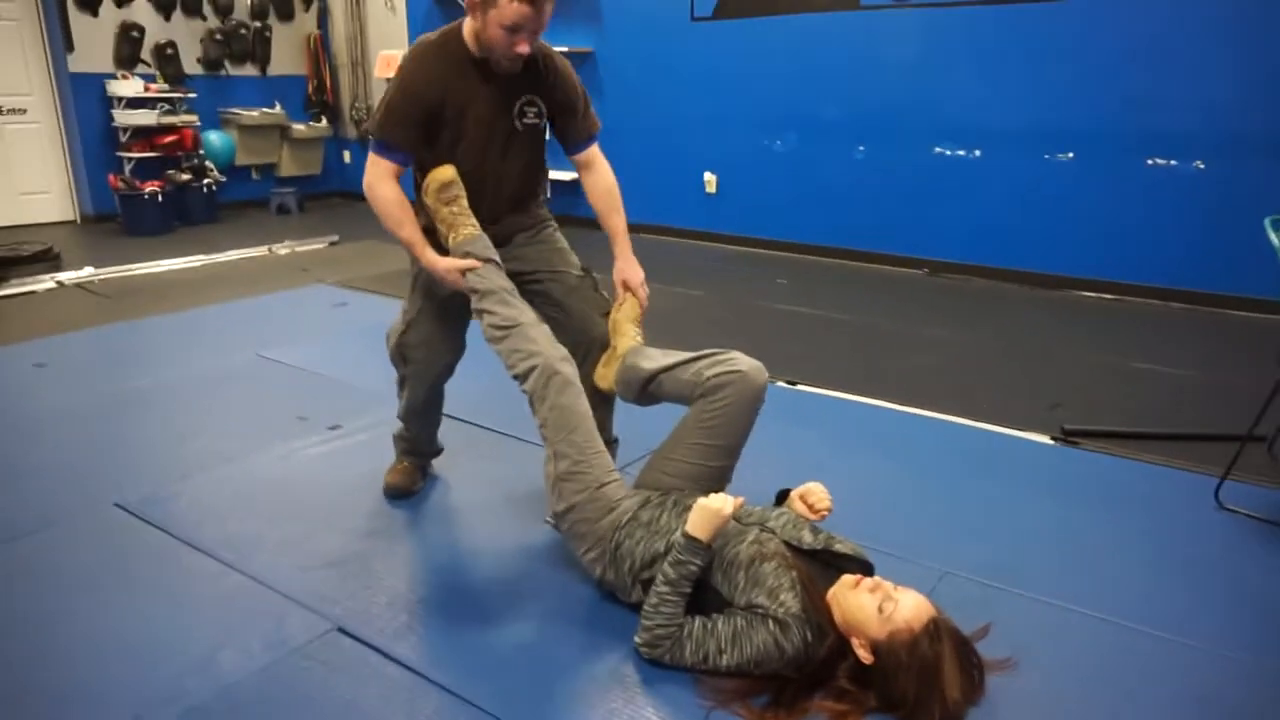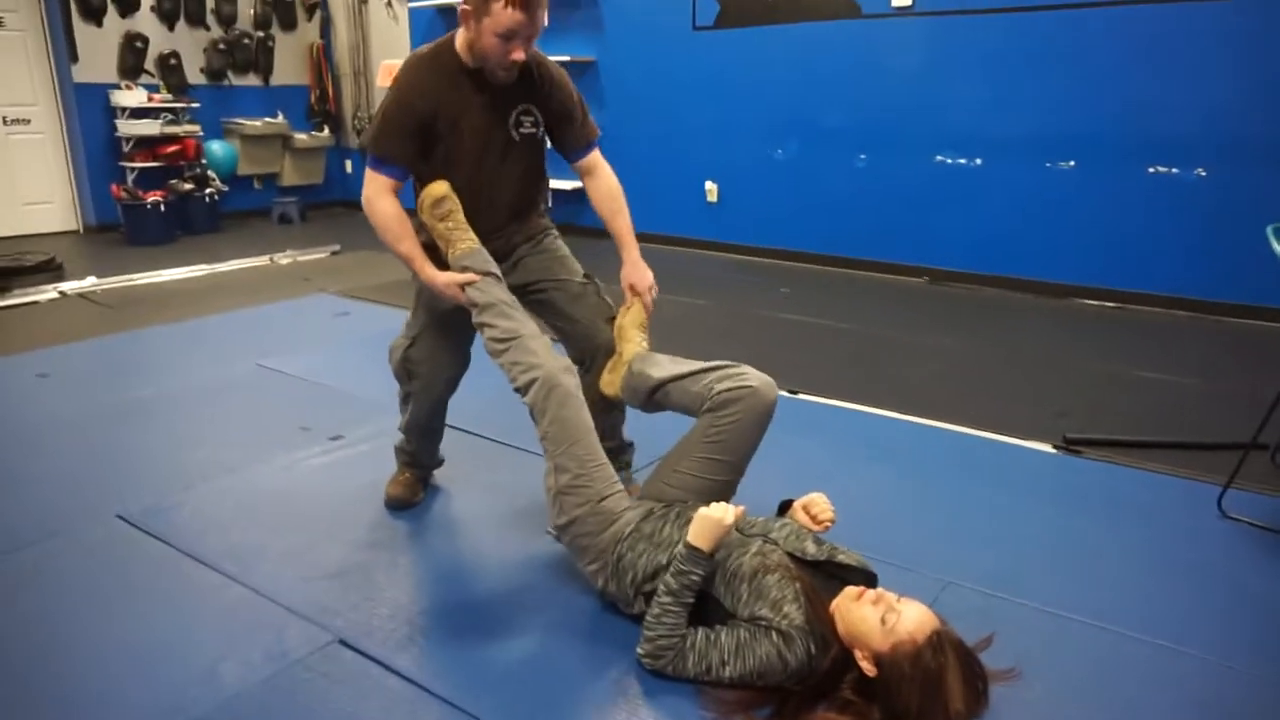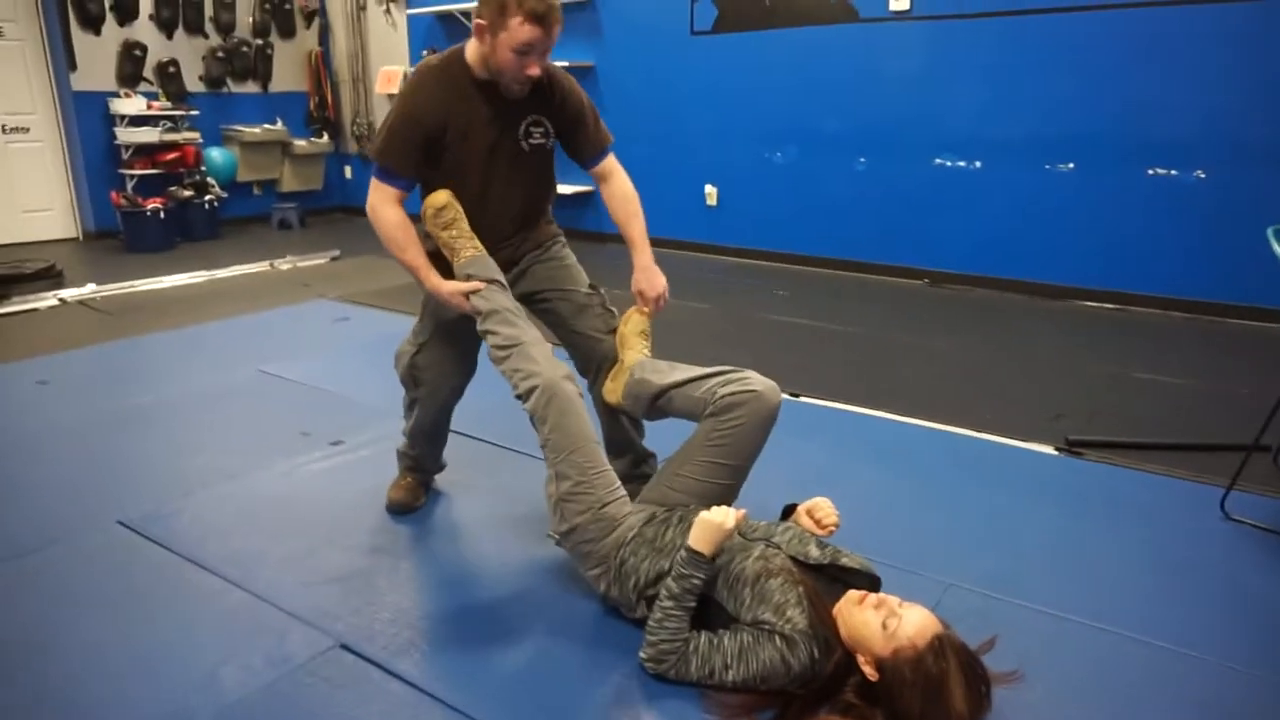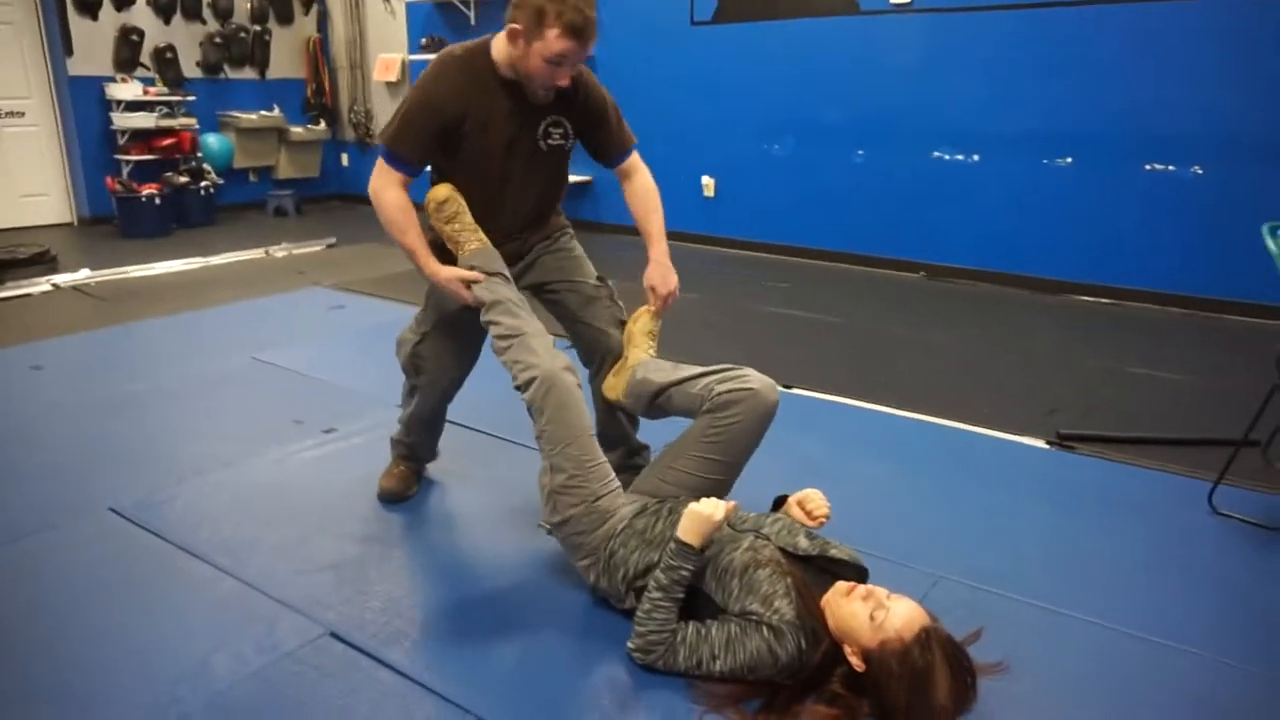
dt=0.1s
person 1, frame 1
left shoulder: (784, 636)
right shoulder: (846, 566)
left elbow: (657, 641)
left wrist: (694, 540)
right wrist: (792, 504)
left hip: (620, 534)
right hip: (667, 505)
left knee: (550, 372)
right knee: (740, 376)
left ankle: (469, 242)
right ankle: (627, 362)
person 1, frame 2
left shoulder: (787, 648)
right shoulder: (850, 576)
left elbow: (659, 653)
left wrist: (694, 550)
right wrist: (794, 513)
left hip: (621, 548)
right hip: (667, 517)
left knee: (551, 381)
right knee: (749, 391)
left ankle: (468, 254)
right ankle: (632, 371)
person 1, frame 3
left shoulder: (790, 652)
right shoulder: (854, 578)
left elbow: (662, 657)
left wrist: (696, 555)
right wrist: (798, 517)
left hip: (624, 552)
right hip: (672, 520)
left knee: (552, 388)
right knee: (753, 396)
left ankle: (472, 261)
right ankle: (636, 378)
person 1, frame 4
left shoulder: (778, 643)
right shoulder: (840, 570)
left elbow: (651, 647)
left wrist: (686, 542)
right wrist: (790, 512)
left hip: (615, 542)
right hip: (657, 510)
left knee: (551, 377)
right knee: (753, 392)
left ankle: (476, 253)
right ankle: (637, 375)
person 2, frame 1
left shoulder: (550, 71)
right shoulder: (427, 67)
left elbow: (591, 164)
right elbow: (379, 178)
left wrist: (623, 254)
right wrist: (427, 258)
left hip: (527, 230)
right hip: (450, 241)
left knee: (594, 337)
right knee: (422, 358)
right ankle: (414, 451)
person 2, frame 2
left shoulder: (544, 79)
right shoulder: (421, 82)
left elbow: (593, 169)
right elbow: (378, 193)
left wrist: (631, 256)
right wrist: (426, 272)
left hip: (530, 241)
left knee: (605, 343)
right knee: (426, 372)
left ankle: (613, 467)
right ankle: (414, 463)
person 2, frame 3
left shoulder: (556, 89)
right shoulder: (429, 92)
left elbow: (608, 174)
right elbow: (383, 202)
left wrist: (643, 261)
right wrist: (432, 281)
left hip: (538, 249)
left knee: (609, 354)
right knee: (433, 379)
left ankle: (631, 475)
right ankle: (417, 468)
person 2, frame 4
left shoulder: (580, 89)
right shoulder: (451, 82)
left elbow: (631, 173)
right elbow: (387, 184)
left wrist: (658, 254)
right wrist: (433, 266)
left hip: (545, 241)
left knee: (613, 347)
right knee: (433, 364)
left ankle: (625, 469)
right ankle: (409, 456)
